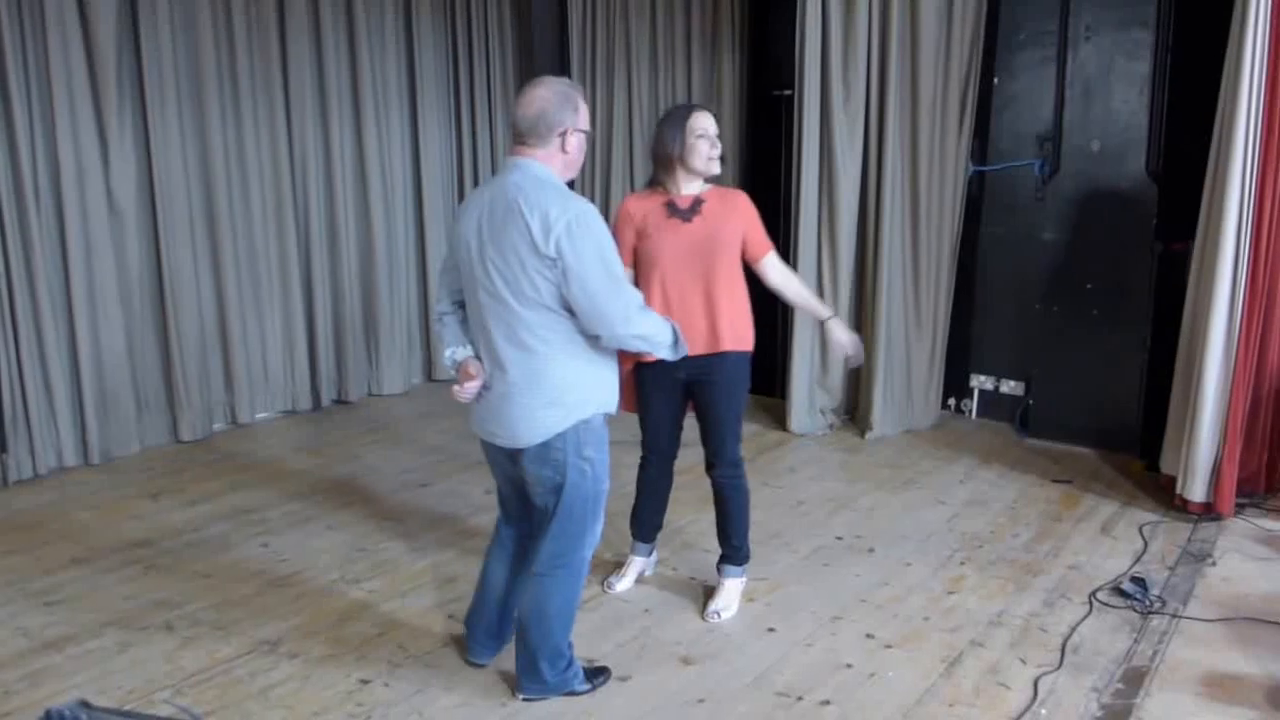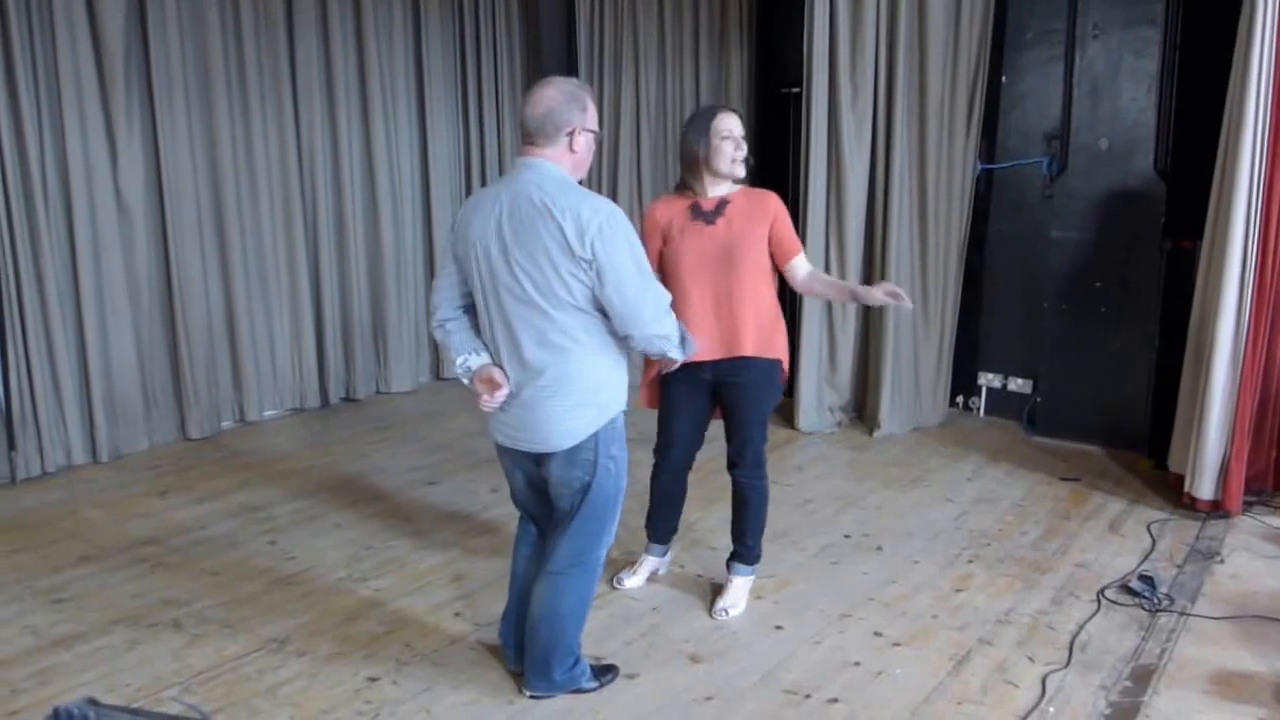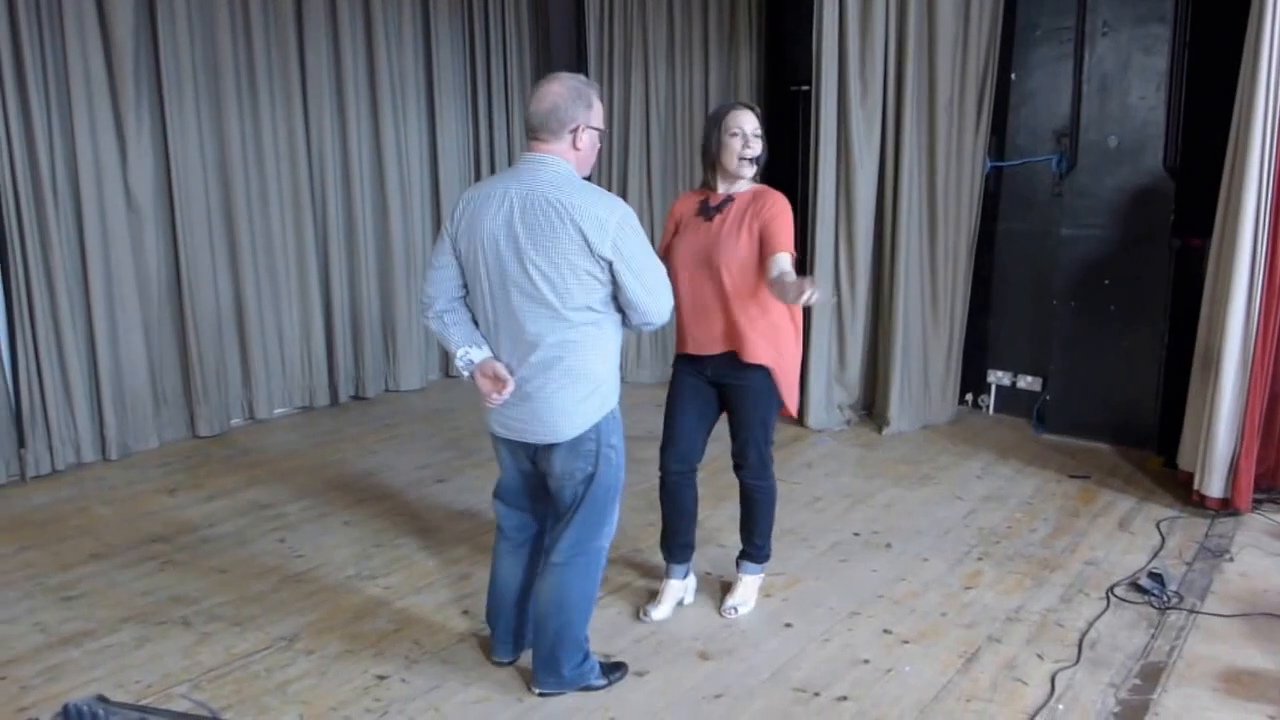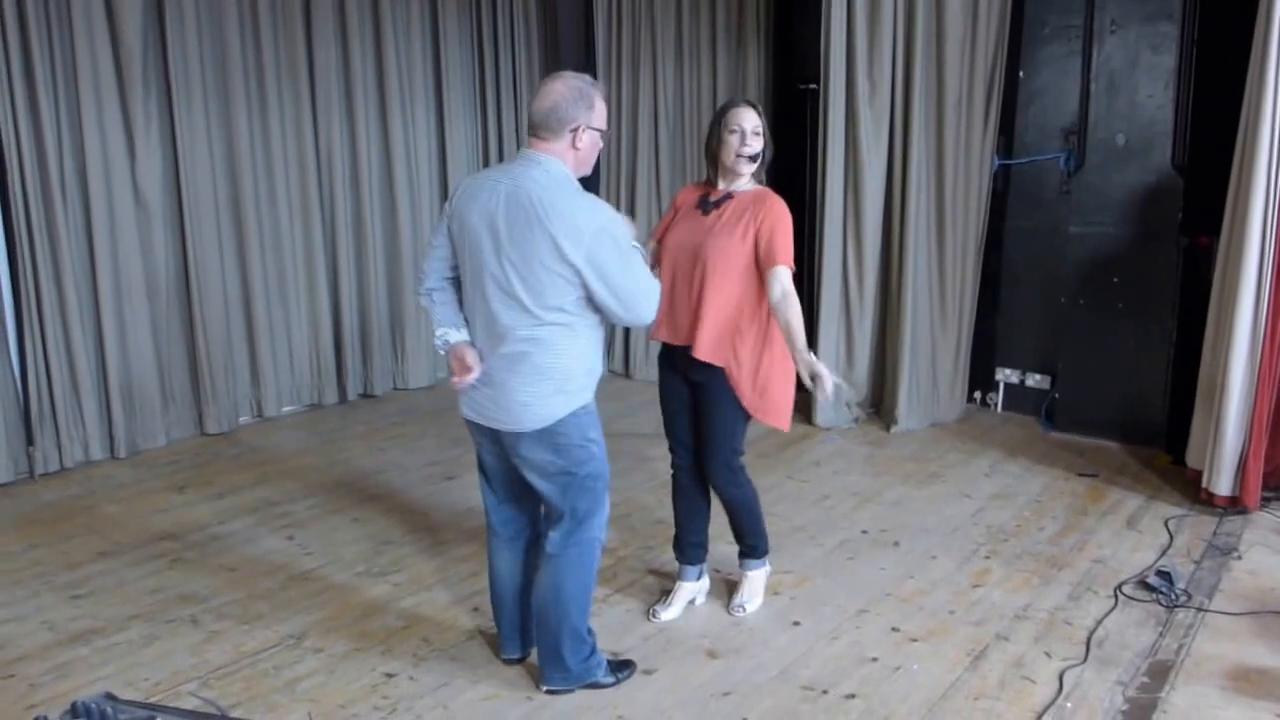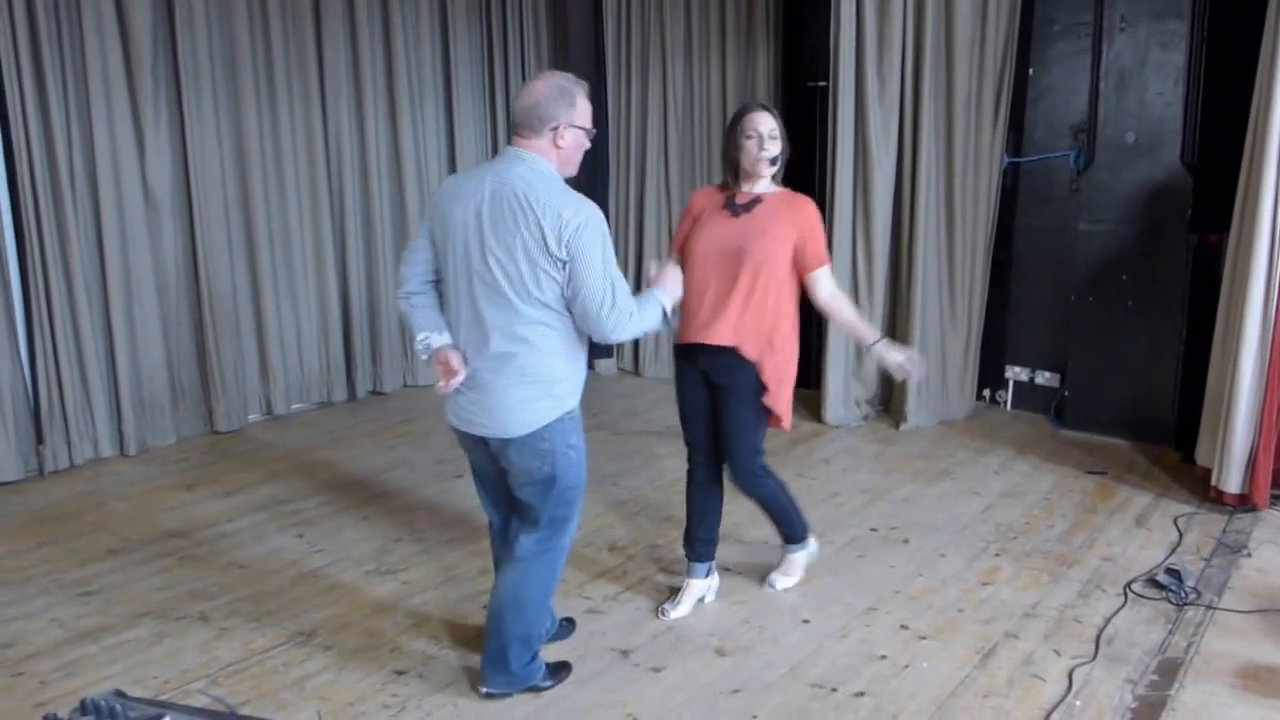
dt=0.3s
person 1, frame 1
left shoulder: (475, 206)
right shoulder: (567, 213)
left elbow: (449, 302)
right elbow: (617, 319)
left wrist: (465, 358)
right wrist: (670, 337)
left hip: (499, 411)
right hip: (560, 416)
left knee: (518, 524)
right knee: (564, 544)
left ankle: (485, 636)
right ankle: (545, 672)
person 1, frame 2
left shoulder: (474, 211)
right shoulder: (593, 215)
left elbow: (446, 312)
right elbow: (647, 322)
left wrist: (478, 365)
right wrist: (679, 345)
left hip: (511, 417)
right hip: (581, 417)
left knee: (537, 526)
right knee: (577, 545)
left ankle: (518, 643)
right ankle: (552, 670)
person 1, frame 3
left shoulder: (473, 203)
right shoulder: (601, 211)
left elbow: (439, 302)
right elbow: (655, 308)
left wrist: (478, 359)
right wrist: (608, 317)
left hip: (508, 409)
right hip: (579, 411)
left knee: (518, 523)
right knee: (579, 538)
left ankle: (506, 637)
right ankle: (560, 666)
person 1, frame 4
left shoulder: (472, 192)
right shoulder: (587, 215)
left elbow: (436, 281)
right elbow: (638, 308)
left wrist: (456, 340)
right wrist: (627, 246)
left hip: (483, 400)
right hip: (552, 406)
left knee: (510, 520)
right knee: (577, 525)
left ankle: (516, 635)
right ankle: (569, 661)
person 1, frame 5
left shoulder: (454, 192)
right shoulder: (571, 212)
left elbow: (415, 284)
right elbow: (610, 323)
left wrist: (440, 344)
right wrist: (661, 298)
left hip: (469, 404)
right hip: (537, 408)
left knee: (508, 521)
right knee: (543, 532)
left ankle: (527, 623)
right ankle: (508, 664)
person 2, frame 1
left shoulder: (736, 204)
right shoulder: (636, 209)
left elbow: (775, 271)
left wrist: (829, 318)
left hip: (724, 354)
right hip: (658, 358)
left knee: (724, 465)
right knee: (656, 457)
left ankle: (733, 572)
right ankle: (642, 550)
person 2, frame 2
left shoulder: (765, 206)
right shoulder: (663, 213)
left elbow: (804, 278)
left wrist: (858, 292)
left hip: (751, 360)
right hip: (686, 363)
left knee: (747, 467)
right knee: (670, 460)
left ankle: (742, 571)
right ankle: (657, 549)
person 2, frame 3
left shoulder: (770, 204)
right shoulder: (685, 208)
left elbow: (776, 275)
right elbow: (662, 276)
left wrist: (794, 288)
left hip: (753, 360)
right hip: (695, 359)
left knee: (753, 467)
right knee: (675, 464)
left ankle: (752, 569)
right ankle: (678, 574)
person 2, frame 4
left shoulder: (769, 209)
right shoulder: (686, 200)
left elbow: (780, 290)
right elbow: (653, 264)
left wrist: (804, 356)
left hip: (730, 360)
right hip: (676, 354)
left knee: (722, 469)
right knee: (685, 466)
left ankle: (755, 565)
right ankle: (690, 575)
person 2, frame 5
left shoulder: (798, 210)
right shoulder: (702, 202)
left elbow: (825, 291)
right elbow: (676, 270)
left wrist: (876, 343)
left hip: (751, 357)
right hip: (693, 352)
left knee: (744, 465)
right knee: (702, 463)
left ankle: (799, 543)
right ankle: (700, 573)
